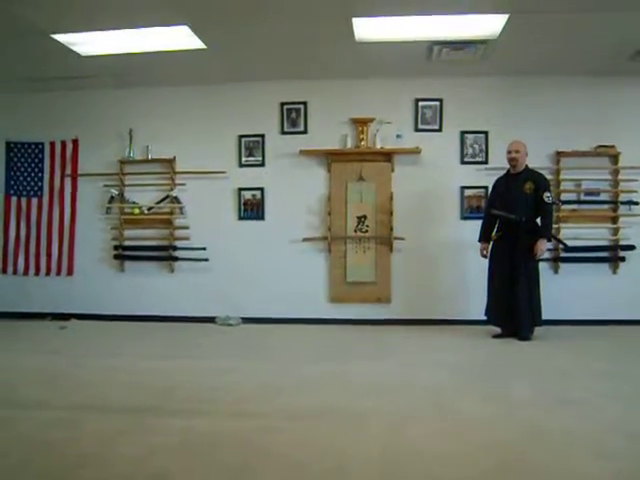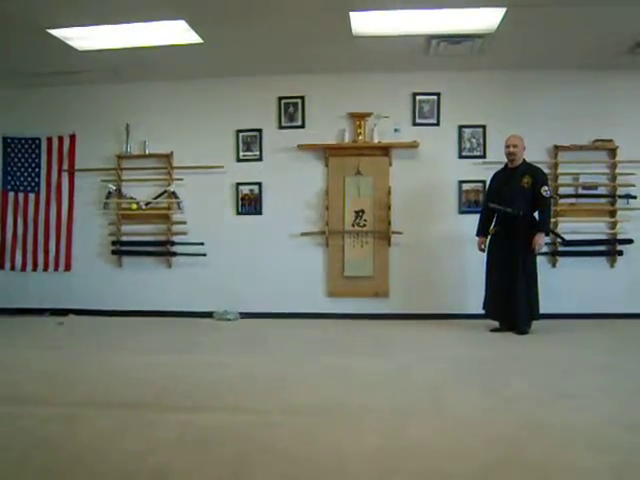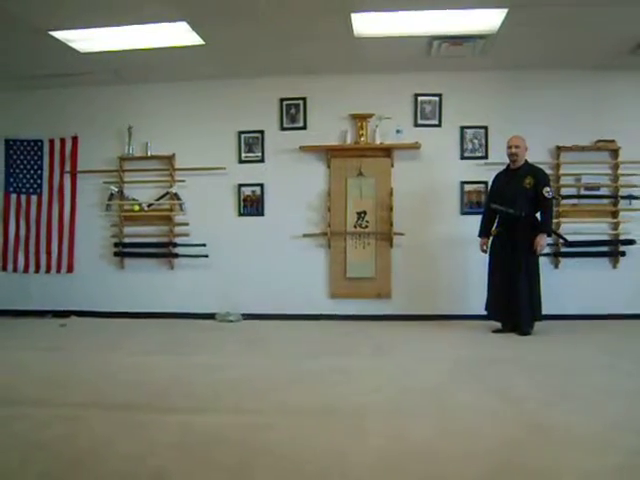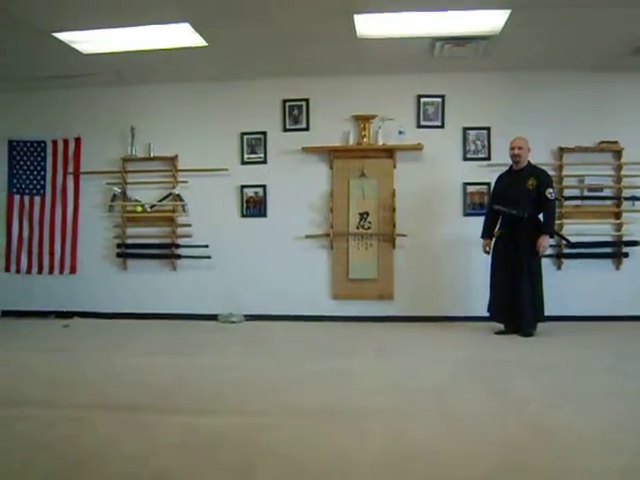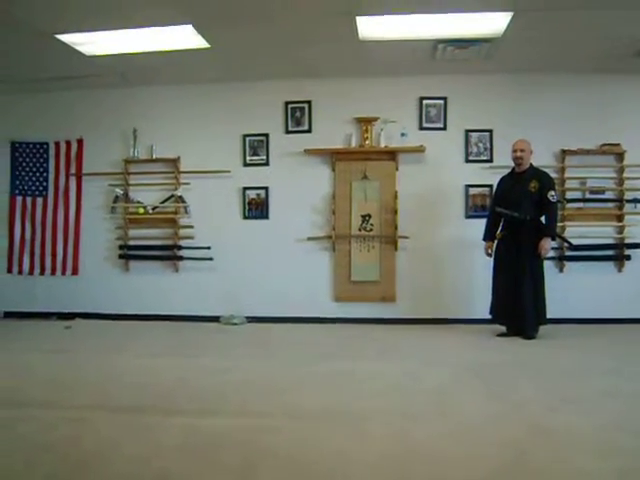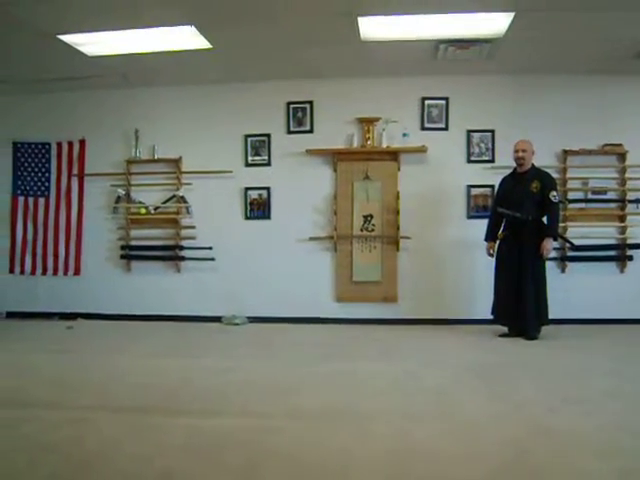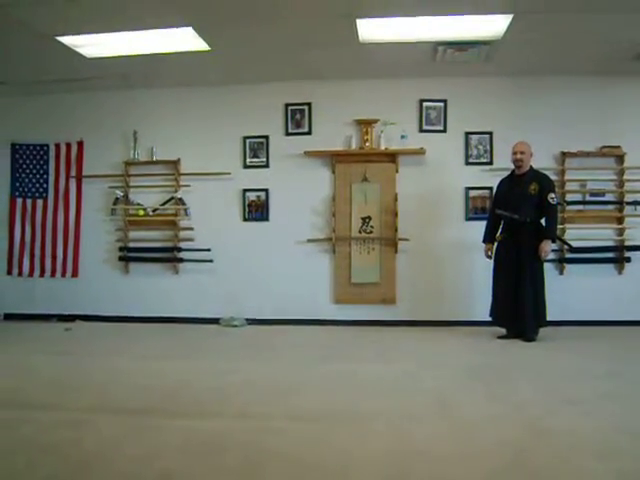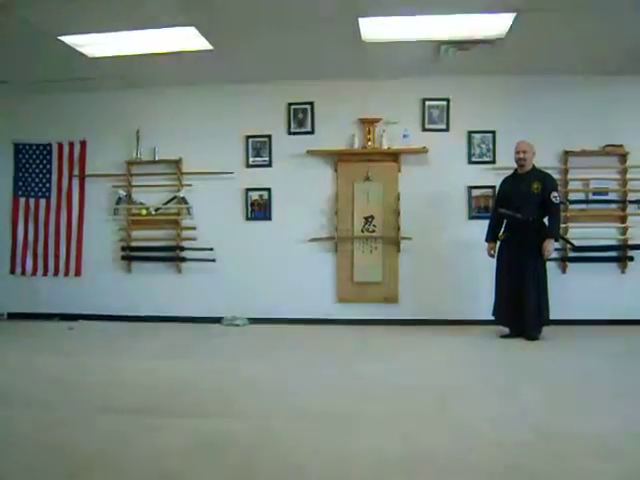
dt=0.1s
person 1, frame 1
left shoulder: (537, 180)
right shoulder: (500, 182)
left elbow: (546, 211)
right elbow: (490, 213)
left wrist: (543, 238)
right wrist: (484, 239)
left hip: (526, 238)
right hip: (503, 238)
left knee: (525, 283)
right knee: (501, 283)
left ankle: (525, 328)
right ankle: (507, 327)
person 1, frame 2
left shoulder: (535, 174)
right shoulder: (498, 176)
left elbow: (544, 205)
right elbow: (488, 207)
left wrist: (541, 232)
right wrist: (482, 233)
left hip: (524, 232)
right hip: (500, 232)
left knee: (523, 277)
right knee: (499, 277)
left ankle: (523, 322)
right ankle: (505, 320)
person 1, frame 3
left shoulder: (537, 175)
right shoulder: (500, 177)
left elbow: (546, 206)
right elbow: (490, 208)
left wrist: (543, 233)
right wrist: (484, 234)
left hip: (526, 233)
right hip: (502, 233)
left knee: (525, 278)
right knee: (501, 278)
left ankle: (526, 323)
right ankle: (507, 321)
person 1, frame 4
left shoulder: (540, 176)
right shoulder: (502, 178)
left elbow: (549, 207)
right elbow: (492, 209)
left wrist: (546, 234)
right wrist: (487, 236)
left hip: (528, 234)
right hip: (505, 234)
left knee: (528, 279)
right knee: (503, 279)
left ankle: (528, 324)
right ankle: (510, 323)
person 1, frame 5
left shoulder: (542, 179)
right shoulder: (504, 181)
left elbow: (551, 210)
right elbow: (495, 211)
left wrist: (548, 237)
right wrist: (489, 238)
left hip: (530, 236)
right hip: (507, 236)
left knee: (530, 282)
right knee: (505, 282)
left ankle: (530, 327)
right ankle: (512, 326)
person 1, frame 6
left shoulder: (544, 179)
right shoulder: (506, 181)
left elbow: (553, 210)
right elbow: (496, 211)
left wrist: (549, 237)
right wrist: (491, 238)
left hip: (532, 236)
right hip: (509, 236)
left knee: (532, 282)
right knee: (507, 282)
left ankle: (532, 328)
right ankle: (514, 326)
person 1, frame 7
left shoulder: (542, 181)
right shoulder: (504, 183)
left elbow: (551, 212)
right elbow: (494, 213)
left wrist: (548, 239)
right wrist: (489, 240)
left hip: (531, 238)
right hip: (507, 238)
left knee: (530, 284)
right knee: (505, 284)
left ankle: (530, 329)
right ankle: (512, 328)
person 1, frame 8
left shoulder: (545, 180)
right shoulder: (507, 182)
left elbow: (554, 211)
right elbow: (497, 212)
left wrist: (550, 238)
right wrist: (492, 239)
left hip: (533, 237)
right hip: (510, 237)
left knee: (533, 283)
right knee: (508, 283)
left ankle: (532, 328)
right ankle: (515, 326)
